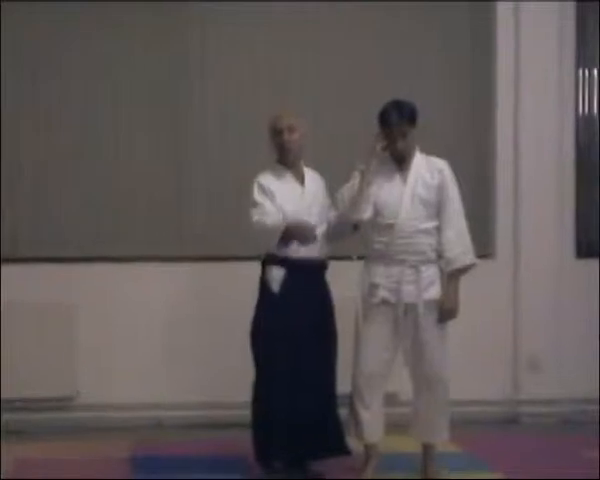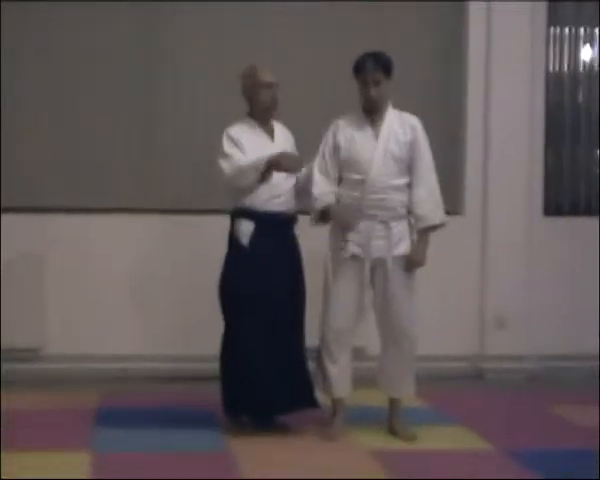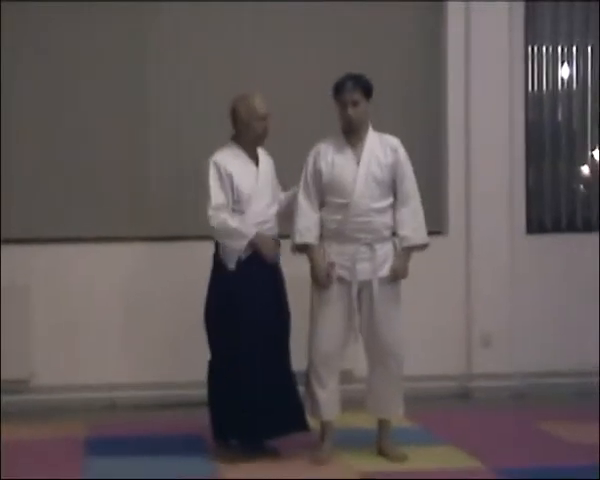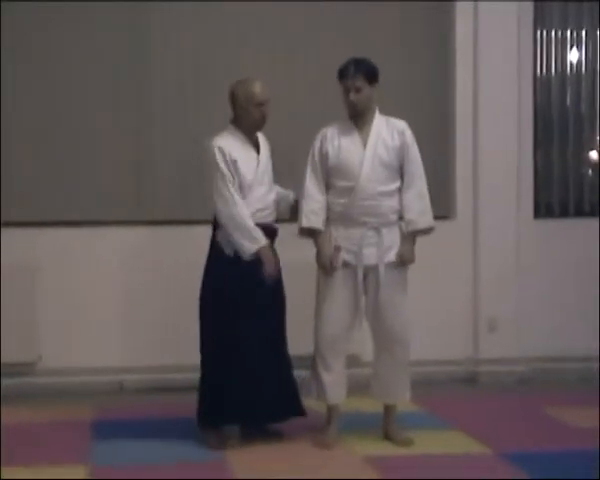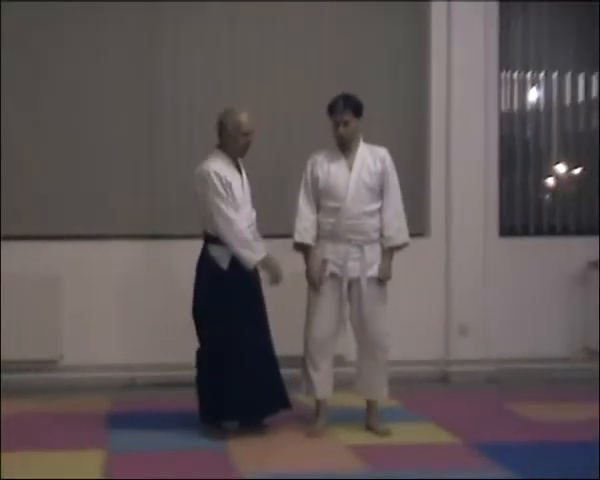
dt=0.4s
person 1, frame 1
left shoulder: (438, 170)
right shoulder: (370, 172)
left elbow: (453, 229)
right elbow: (350, 213)
left wrist: (452, 285)
right wrist: (372, 164)
left hip: (426, 280)
right hip: (381, 281)
left knee: (432, 372)
right knee: (368, 369)
person 1, frame 2
left shoulder: (410, 126)
right shoulder: (341, 128)
left elbow: (423, 184)
right elbow: (320, 178)
left wrist: (422, 239)
right wrist: (332, 211)
left hip: (395, 235)
right hip: (350, 236)
left knee: (399, 326)
right knee: (337, 323)
left ankle: (395, 413)
right ankle: (338, 411)
person 1, frame 3
left shoulder: (391, 148)
right shoulder: (322, 153)
left elbow: (407, 202)
right elbow: (308, 205)
left wrist: (404, 254)
right wrist: (314, 254)
left hip: (379, 258)
right hip: (335, 258)
left knee: (386, 347)
right knee: (324, 347)
left ankle: (384, 435)
right ankle: (326, 434)
person 1, frame 4
left shoulder: (399, 131)
right shoulder: (328, 136)
left elbow: (414, 187)
right elbow: (315, 189)
left wrist: (410, 239)
right wrist: (320, 239)
left hip: (386, 242)
right hip: (341, 242)
left knee: (393, 332)
right knee: (330, 331)
left ankle: (390, 419)
right ankle: (332, 418)
person 1, frame 5
left shoulder: (380, 158)
right shoulder: (318, 162)
left elbow: (392, 209)
right elbow: (306, 211)
left wrist: (388, 256)
right wrist: (310, 255)
left hip: (368, 257)
right hip: (329, 256)
left knee: (374, 337)
right knee: (319, 335)
left ankle: (372, 412)
right ankle: (320, 411)
person 2, frame 1
left shoulder: (317, 181)
right shoulder: (265, 182)
left elbow: (330, 225)
right elbow: (264, 222)
right wrist: (290, 228)
left hip: (315, 281)
right hip: (282, 282)
left knee: (315, 370)
right knee: (277, 372)
person 2, frame 2
left shoulder: (285, 134)
right shoulder: (235, 134)
left elbow: (299, 179)
right elbow: (236, 173)
left wrist: (314, 170)
right wrist: (270, 162)
left hip: (283, 235)
right hip: (251, 236)
left knee: (283, 322)
right knee: (246, 324)
left ankle: (269, 405)
right ankle: (240, 407)
person 2, frame 3
left shoulder: (266, 160)
right shoulder: (221, 162)
right elbow: (217, 217)
right wrist: (254, 238)
left hip: (266, 264)
right hip: (236, 265)
left knee: (270, 348)
right knee: (233, 352)
left ankle: (255, 432)
right ankle: (227, 433)
person 2, frame 4
left shoulder: (262, 143)
right shoulder: (222, 147)
right elbow: (229, 205)
left wrist: (296, 198)
right wrist: (259, 246)
left hip: (262, 246)
right hip: (234, 252)
left knee: (266, 336)
right knee: (227, 339)
left ankle: (254, 417)
right ankle: (216, 421)
person 2, frame 5
left shoulder: (237, 166)
right shoulder: (211, 171)
right elbow: (228, 223)
left wrist: (261, 254)
right wrist: (263, 257)
left hip: (241, 262)
right hip: (220, 264)
left knee: (252, 339)
right knee: (220, 342)
left ankle: (247, 411)
right ankle: (216, 414)
